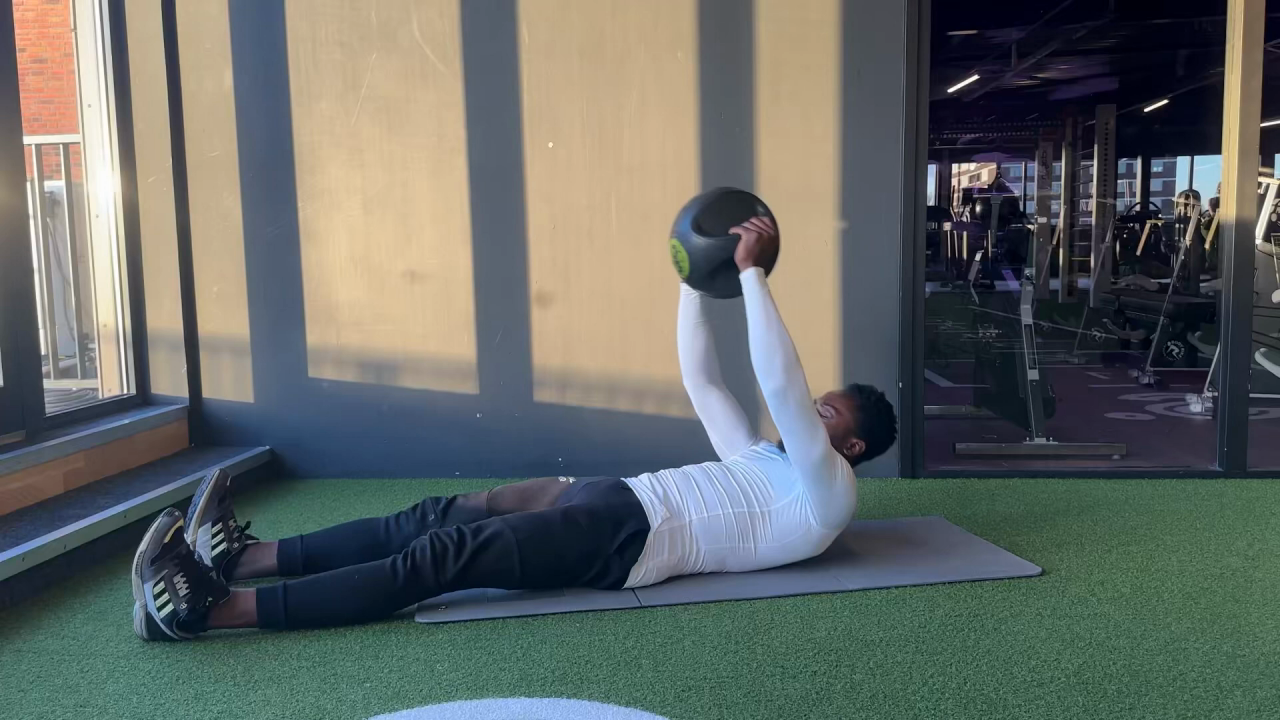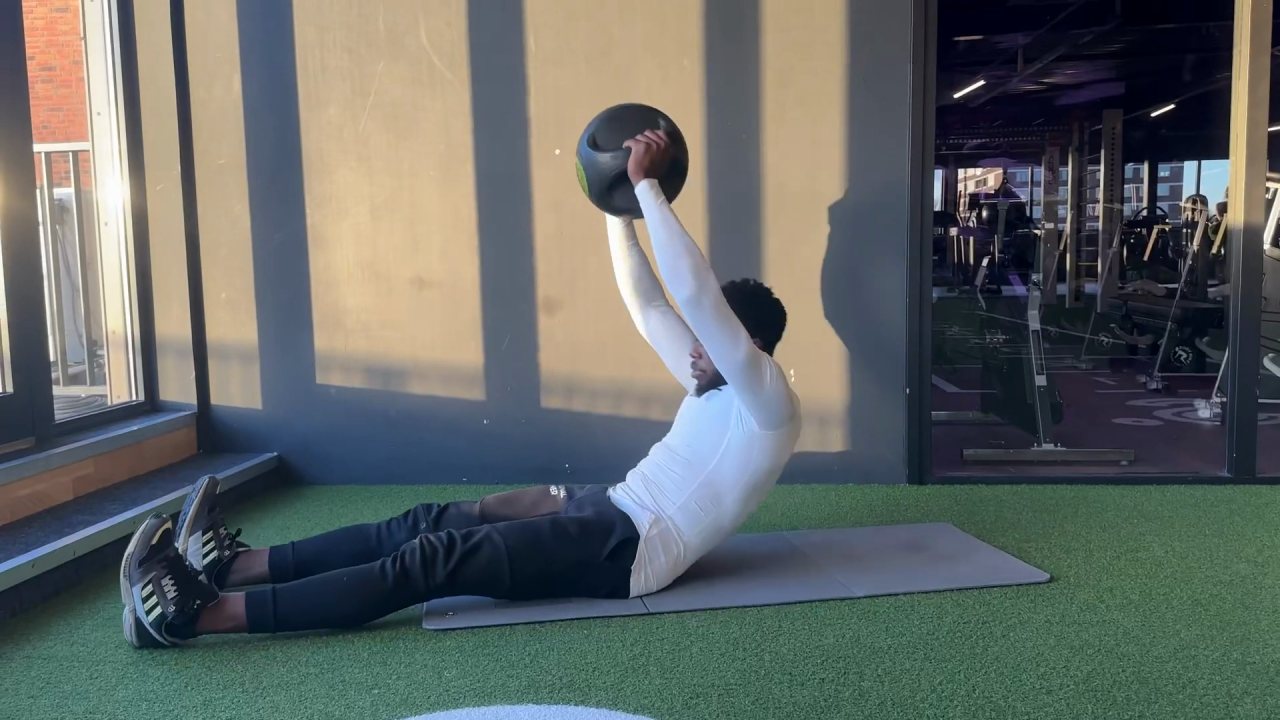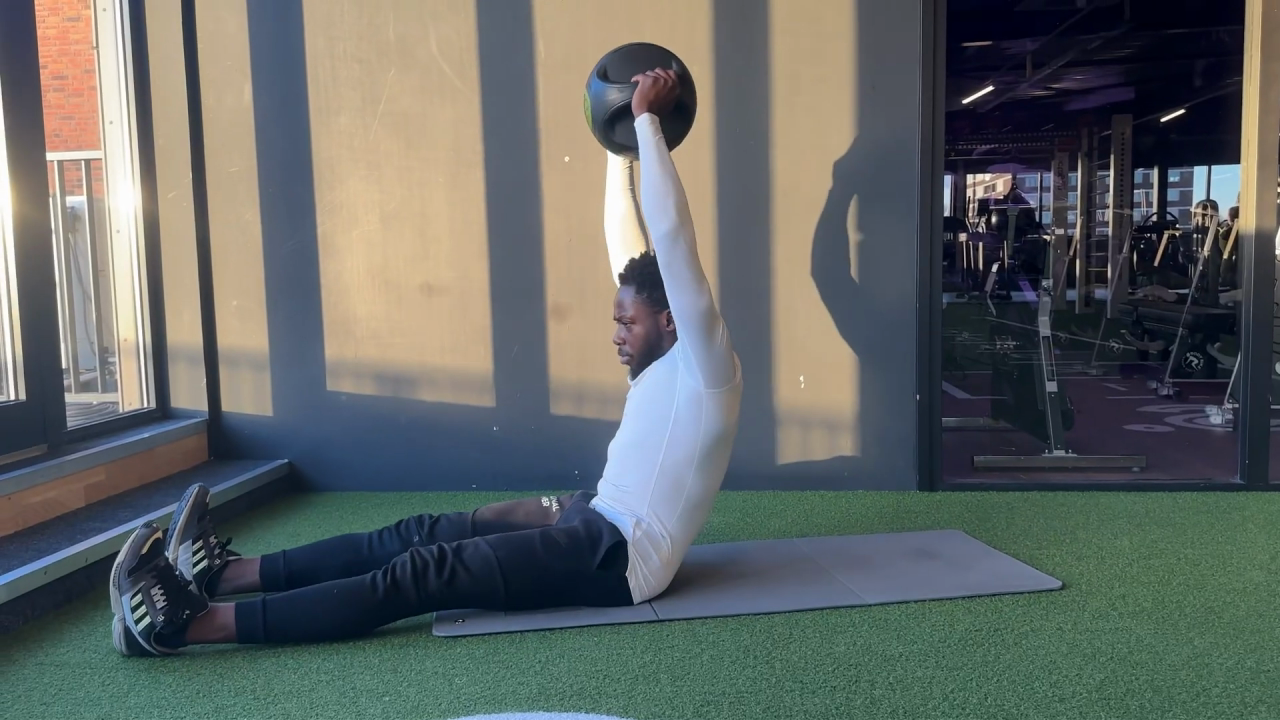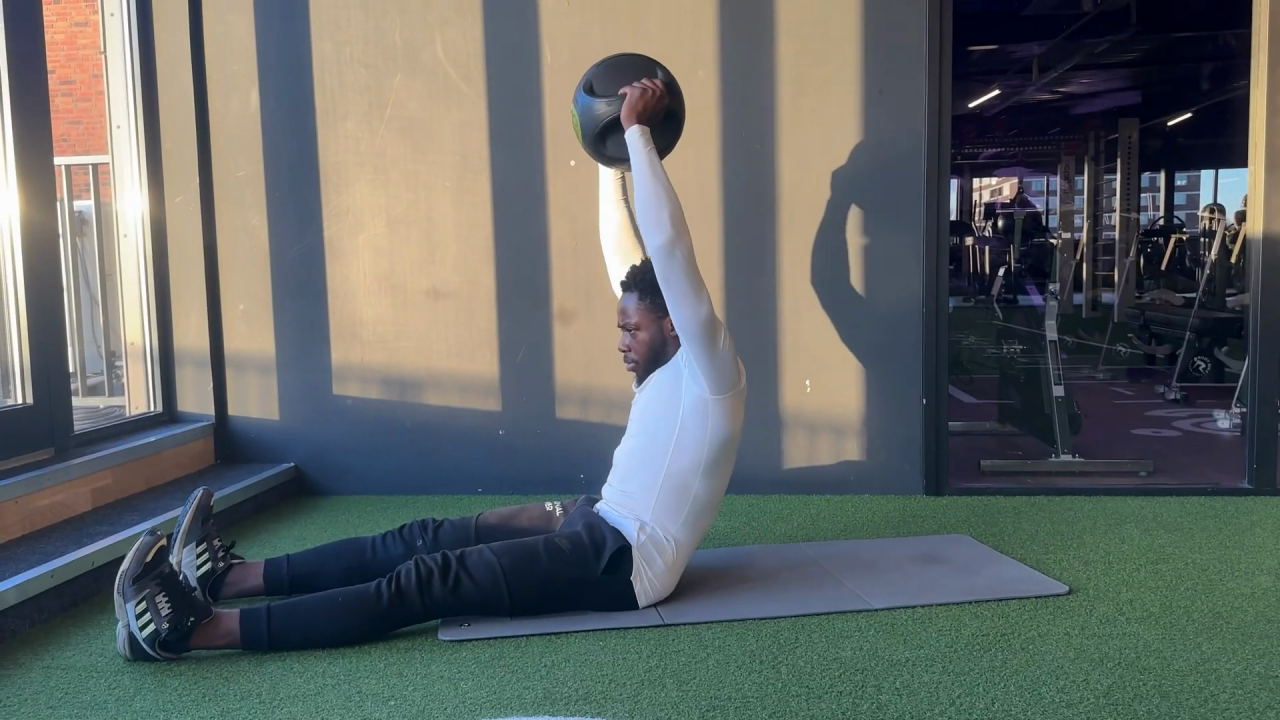
dt=0.5s
person 1, frame 1
left shoulder: (830, 494)
right shoulder: (772, 459)
left elbow: (783, 389)
right elbow: (704, 384)
left wrist: (752, 273)
right wrist: (697, 282)
left hip: (630, 537)
right hip: (619, 499)
left knee: (443, 556)
right knee: (435, 518)
left ankle: (214, 609)
right ankle: (243, 555)
person 1, frame 2
left shoulder: (769, 401)
right shoulder: (712, 383)
left elbow: (696, 295)
right elbow: (649, 305)
left wrist: (648, 185)
right wrist: (617, 204)
left hip: (624, 549)
right hip: (603, 506)
left knee: (437, 559)
right knee: (429, 524)
left ankle: (203, 611)
right ankle: (236, 562)
person 1, frame 3
left shoulder: (706, 363)
right shoulder: (666, 361)
left elbow: (673, 237)
right elbow: (629, 246)
left wrist: (648, 119)
right wrist: (620, 150)
left hip: (619, 557)
right hip: (595, 519)
left knee: (424, 575)
right knee: (422, 535)
right ankle: (226, 572)
person 1, frame 4
left shoulder: (710, 367)
right shoulder: (671, 366)
left elbow: (669, 248)
right elbow: (627, 257)
left wrist: (637, 132)
right wrist: (612, 159)
left hip: (625, 563)
right hip: (600, 523)
left knee: (430, 580)
right knee: (425, 540)
right ankle: (231, 576)
